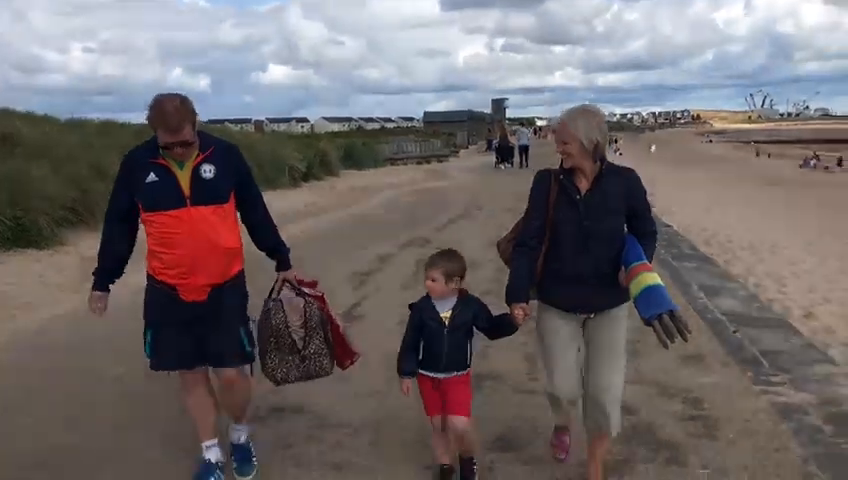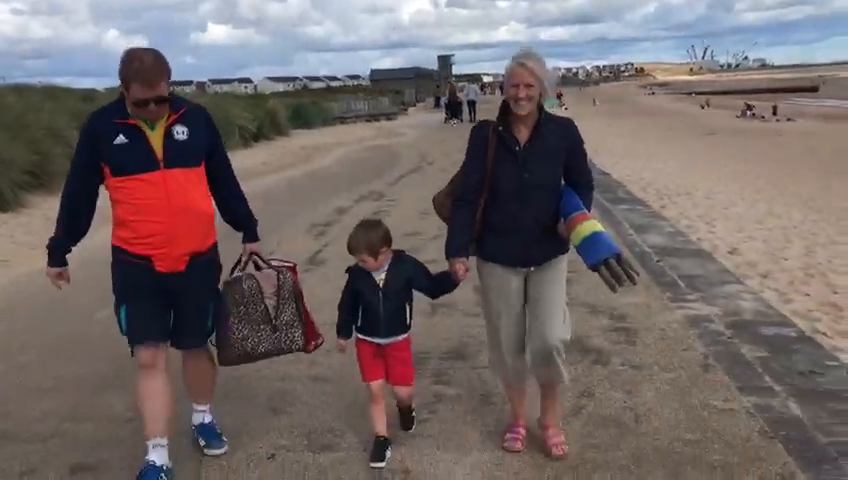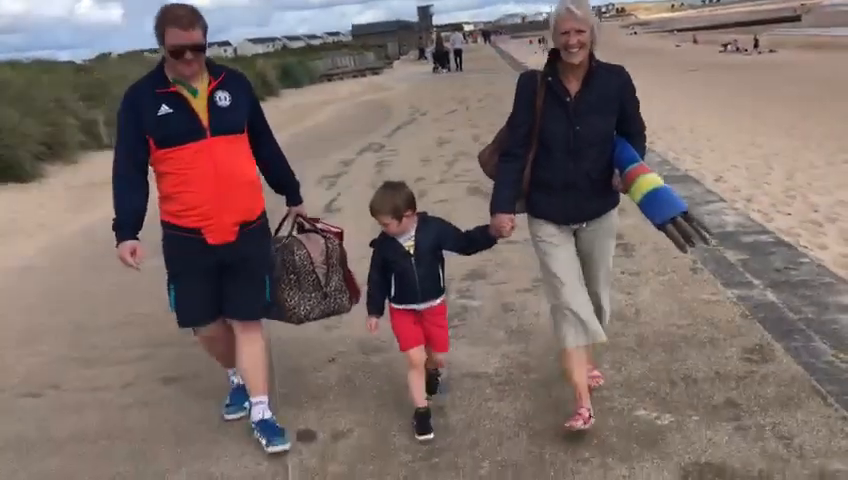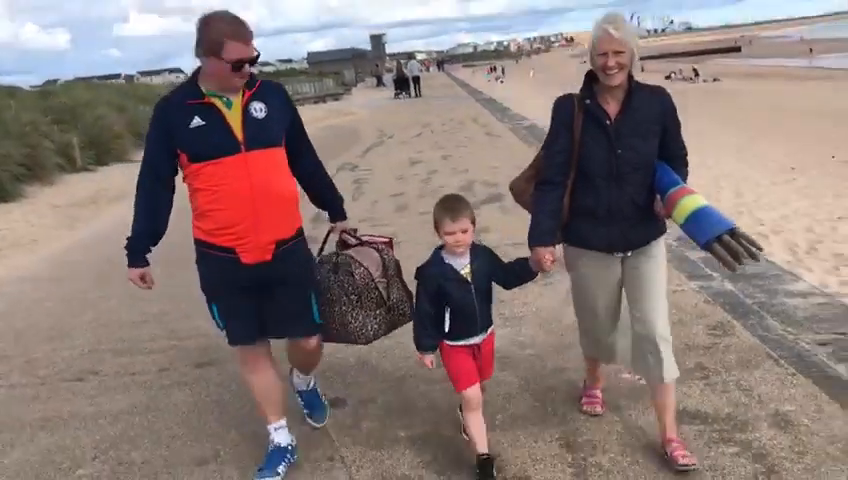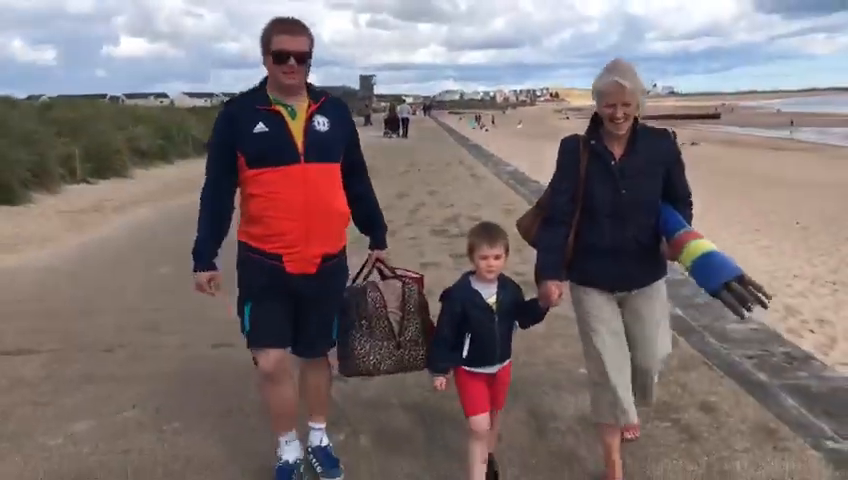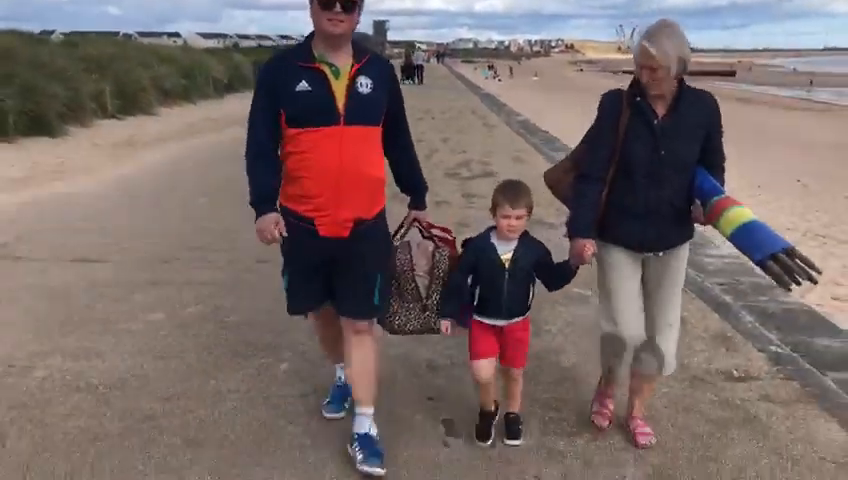
dt=0.7s
person 1, frame 1
left shoulder: (225, 156)
right shoulder: (137, 165)
left elbow: (255, 213)
right elbow: (119, 225)
left wrist: (281, 260)
right wrist: (104, 279)
left hip: (224, 288)
right hip: (168, 292)
left knee: (232, 374)
right knee: (190, 375)
left ankle: (240, 435)
person 1, frame 2
left shoulder: (196, 119)
right shoulder: (101, 128)
left elbow: (223, 181)
right elbow: (79, 194)
left wrist: (248, 232)
right wrist: (58, 252)
left hip: (198, 259)
right hip: (136, 264)
left knee: (196, 346)
right knee: (148, 358)
left ankle: (203, 419)
person 1, frame 3
left shoulder: (234, 84)
right shoulder: (141, 99)
left elbow: (265, 146)
right elbow: (129, 170)
left wrist: (292, 196)
right wrist: (127, 231)
left hip: (249, 230)
right hip: (186, 238)
left knee: (247, 322)
right knee: (208, 328)
left ankle: (260, 413)
right ankle: (238, 375)
person 1, frame 4
left shoulder: (272, 95)
right shoulder: (173, 112)
left elbow: (305, 160)
right elbow: (154, 186)
left wrist: (335, 210)
right wrist: (138, 251)
left hip: (286, 247)
right hip: (221, 258)
left knee: (307, 339)
right knee: (250, 350)
left ankle: (304, 380)
right ankle: (280, 440)
person 1, frame 5
left shoulder: (335, 112)
right shoulder: (238, 115)
left elbow: (356, 181)
right elbow: (218, 191)
left wrist: (377, 237)
right wrist: (205, 256)
left hip: (326, 263)
right hip: (263, 264)
left knee: (315, 355)
right knee: (272, 363)
left ankle: (318, 438)
person 1, frame 6
left shoulder: (379, 72)
right shoulder: (280, 70)
left elbow: (397, 142)
right elbow: (261, 146)
left wrist: (417, 198)
right wrist: (265, 205)
left hip: (365, 226)
right hip: (303, 224)
left knee: (360, 325)
right knee: (322, 312)
left ankle: (364, 428)
right ankle: (341, 376)
person 2, frame 1
left shoulder: (625, 182)
right shoulder: (547, 183)
left elbow: (645, 234)
right elbow: (527, 242)
right wrist: (518, 295)
left hip: (609, 305)
right hip: (557, 305)
left knee: (605, 391)
right knee: (562, 386)
right ankle: (562, 426)
person 2, frame 2
left shoulder: (563, 132)
right shoulder: (485, 135)
left elbow: (582, 185)
right elbow: (467, 195)
right wrist: (457, 251)
left hip: (548, 255)
right hip: (496, 258)
left knee: (550, 338)
right knee: (506, 340)
left ankle: (551, 420)
right ankle: (518, 417)
person 2, frame 3
left shoulder: (615, 81)
right shoulder: (533, 86)
left elbow: (634, 136)
right elbow: (514, 149)
right wrist: (502, 206)
left hip: (599, 210)
right hip: (547, 215)
left knee: (594, 294)
right knee: (568, 302)
left ankle: (583, 359)
right ankle: (582, 403)
person 2, frame 4
left shoulder: (656, 103)
right shoulder: (569, 110)
left elbow: (676, 161)
right elbow: (551, 178)
right wrist: (541, 238)
left hip: (646, 238)
right hip: (588, 241)
left knee: (654, 331)
right knee: (596, 323)
left ankle: (669, 435)
right ankle: (593, 380)
person 2, frame 5
left shoulder: (661, 145)
right shoulder: (575, 150)
left elbow: (680, 203)
right elbow: (557, 216)
right wrist: (548, 273)
left hip: (647, 278)
right hip: (592, 282)
left knee: (649, 358)
right knee: (607, 371)
left ankle: (624, 408)
person 2, frame 6
left shoulder: (702, 108)
right shoulder: (616, 106)
left elbow: (712, 167)
right elbow: (591, 172)
right wrist: (581, 231)
left hip: (672, 241)
right hip: (618, 239)
left knee: (660, 332)
right knee: (625, 329)
left ankle: (636, 411)
right ankle: (606, 384)
person 3, frame 1
left shoulder: (470, 306)
right shoulder: (421, 309)
left elbow: (492, 329)
right elbow: (410, 342)
left wrist: (512, 320)
right wrist: (406, 373)
left hip: (458, 376)
right hip: (428, 376)
left knee: (460, 425)
right knee: (439, 425)
left ankle: (467, 457)
person 3, frame 2
left shoulder: (406, 267)
right shoulder: (356, 275)
left elbow: (433, 287)
right elbow: (348, 305)
left wrist: (453, 276)
right wrist: (343, 333)
left hip: (398, 340)
right hip: (367, 342)
left knee: (403, 391)
right knee: (376, 392)
left ankle: (405, 408)
right ankle: (381, 438)
person 3, frame 3
left shoulder: (435, 229)
right shoulder: (383, 245)
left elbow: (465, 243)
right elbow: (377, 280)
left wrist: (492, 232)
right wrist: (374, 311)
left hip: (434, 305)
right hip: (402, 310)
left knee: (438, 356)
right knee: (414, 360)
left ankle: (432, 370)
right ankle: (421, 411)
person 3, frame 4
left shoulder: (484, 256)
right shoulder: (433, 271)
left elbow: (507, 277)
right elbow: (424, 311)
left wrist: (533, 265)
right wrist: (426, 347)
left hip: (484, 336)
right hip: (453, 344)
left knee: (476, 390)
right knee: (473, 398)
left ankle: (466, 412)
person 3, frame 5
left shoulder: (510, 289)
right shoulder: (459, 295)
left elbow: (524, 319)
right elbow: (444, 334)
left wrist: (543, 303)
right wrist: (439, 369)
left hip: (501, 368)
right hip: (470, 371)
left knee: (492, 420)
right knee: (479, 429)
left ankle: (488, 456)
person 3, frame 6
left shoulder: (534, 249)
right shoulder: (478, 247)
left elbow: (551, 280)
right elbow: (458, 280)
left wrist: (572, 264)
right wrist: (448, 314)
left hip: (517, 323)
right hip: (482, 322)
left knee: (513, 374)
right knee: (483, 376)
left ankle: (512, 415)
right ankle: (487, 410)
